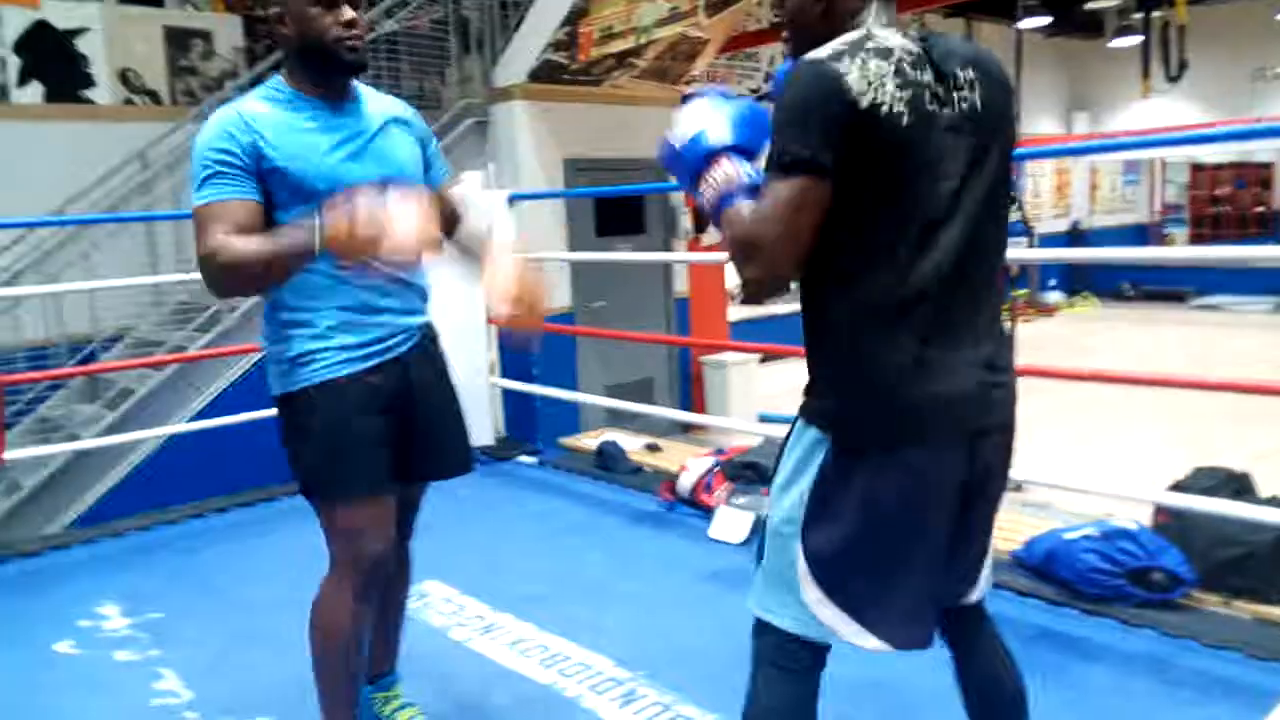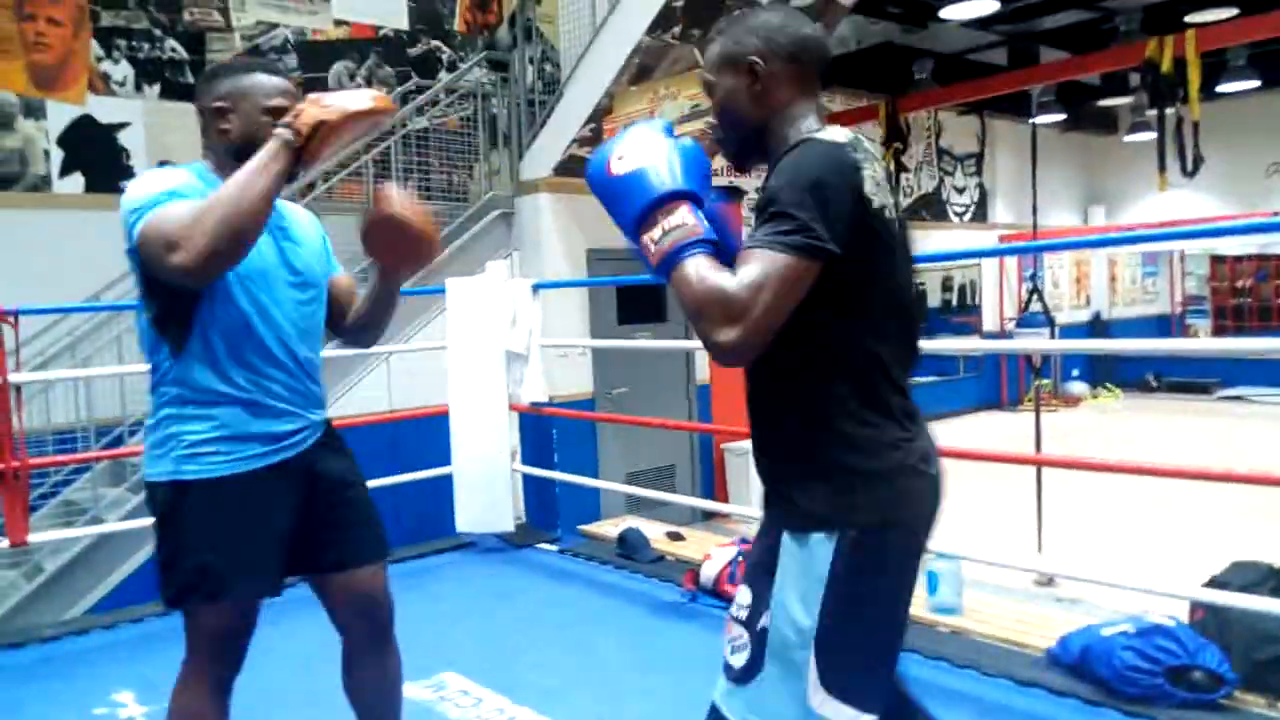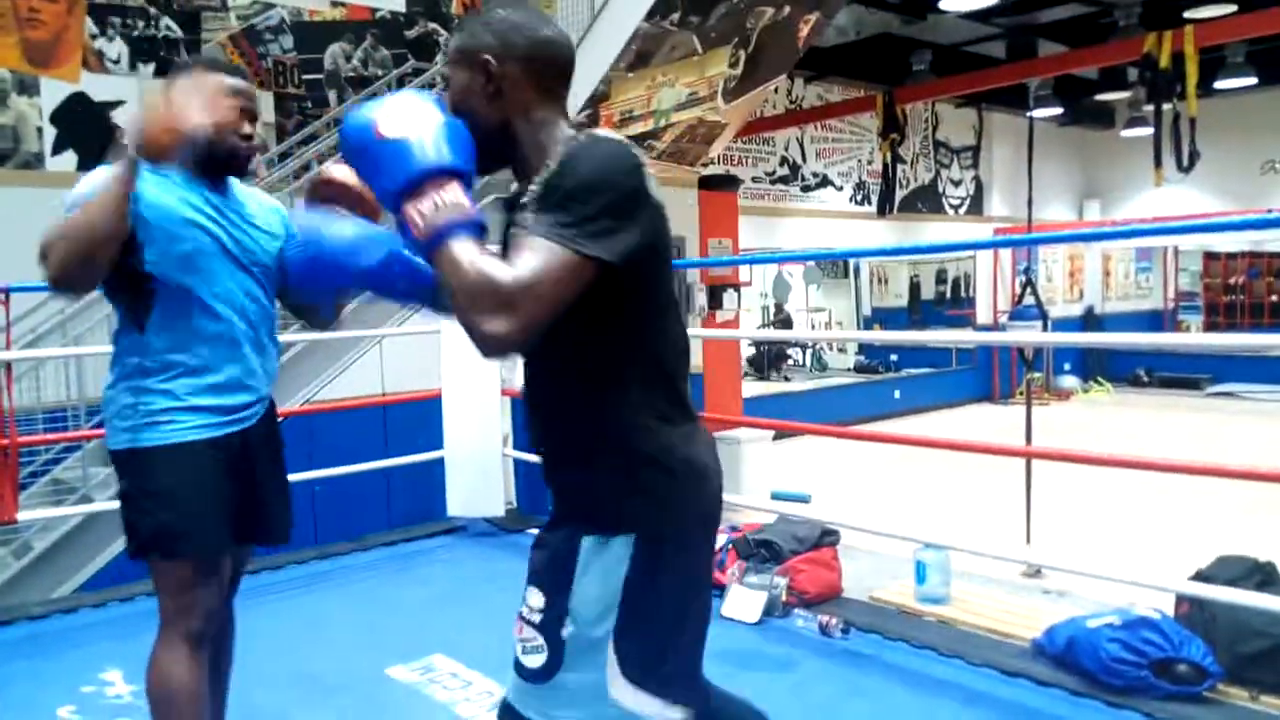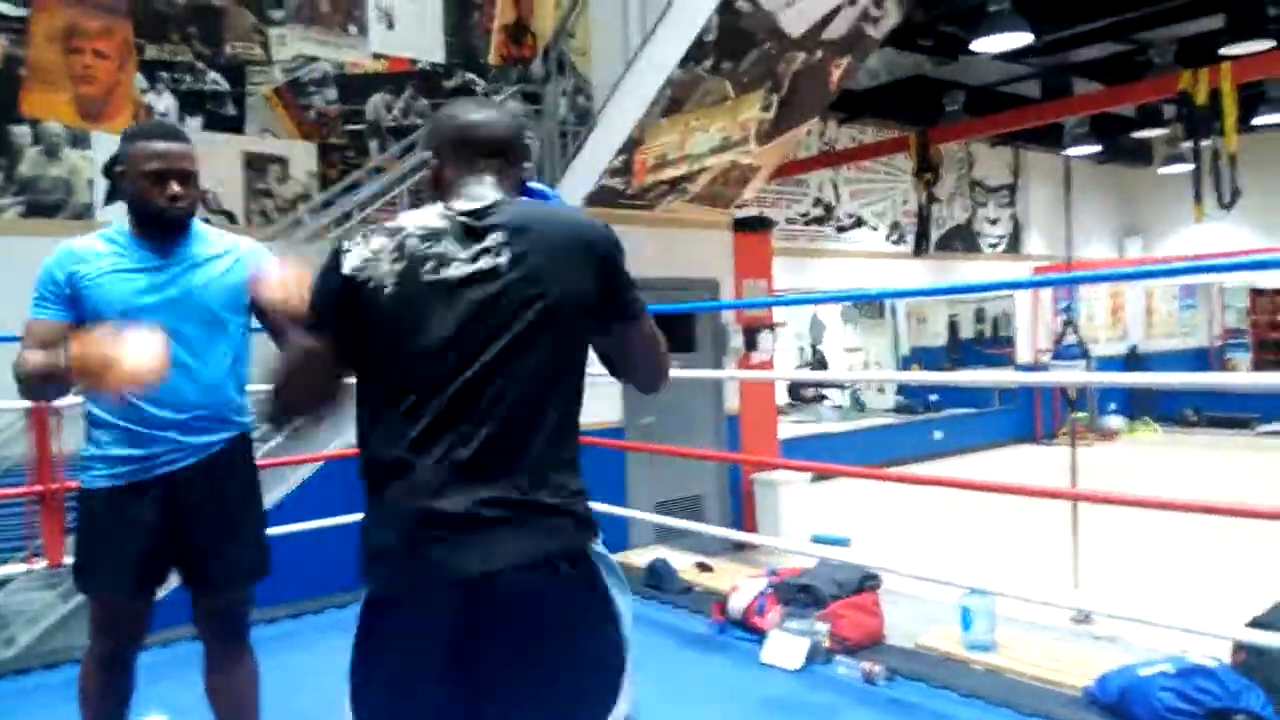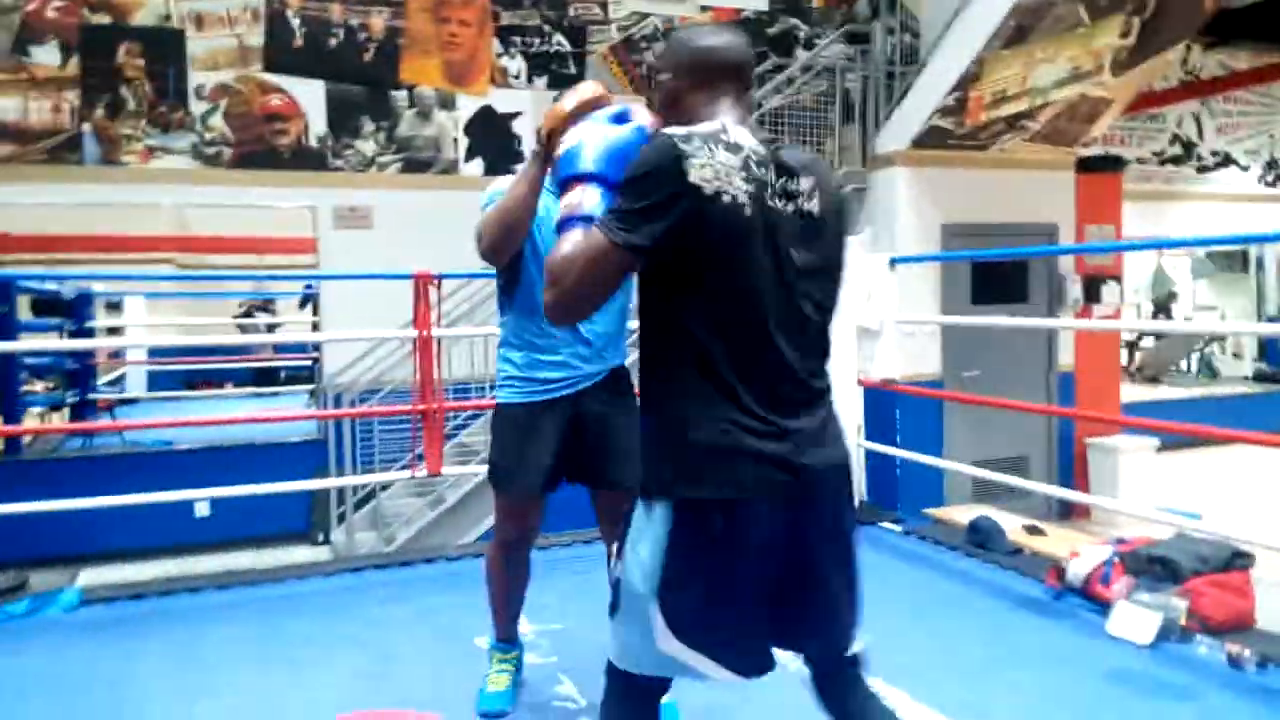
dt=1s
person 1, frame 1
left shoulder: (822, 79)
right shoulder: (981, 74)
left elbow: (764, 267)
left wrist: (718, 169)
left hip: (870, 414)
right hip: (981, 402)
left knee: (787, 639)
right knee: (961, 606)
person 1, frame 2
left shoulder: (815, 168)
right shoulder: (836, 167)
left elbow: (733, 330)
left wrist: (664, 216)
right wrist: (701, 238)
left hip: (842, 501)
right hip: (874, 484)
person 1, frame 3
left shoulder: (595, 169)
right shoulder: (546, 186)
left elbow: (501, 320)
left wrist: (429, 200)
left hip: (629, 502)
right hip: (638, 491)
person 1, frame 4
left shoulder: (365, 254)
right shoulder: (581, 237)
left elbow: (289, 405)
right elbow: (651, 373)
left hip: (415, 565)
right hip: (546, 554)
person 1, frame 5
left shoulder: (674, 158)
right shoulder: (815, 180)
left elbow: (564, 300)
left wrist: (583, 193)
left hip: (709, 475)
right hip: (815, 467)
person 2, frame 1
left shoulder: (398, 119)
right shoulder: (242, 128)
left elbow: (449, 210)
right elbow: (221, 260)
left wrist: (493, 253)
right wrist: (323, 239)
left hip: (412, 351)
right hip: (328, 370)
left knee: (395, 534)
right knee: (360, 553)
person 2, frame 2
left shoulder: (301, 223)
right shoulder: (162, 191)
left elbow: (354, 325)
right elbow: (192, 257)
left wrist: (389, 276)
right wrist: (283, 144)
left hip: (309, 449)
right hip: (212, 466)
left knee: (370, 614)
right knee: (215, 656)
person 2, frame 3
left shoulder: (266, 211)
right shoulder: (126, 188)
left elbow: (318, 311)
right elbow: (64, 269)
left wrist: (339, 241)
right wrist: (137, 158)
left hip: (249, 424)
right hip: (168, 431)
left knee: (218, 598)
right knee: (188, 617)
person 2, frame 4
left shoulder: (241, 257)
right shoulder: (76, 262)
right elbow: (30, 372)
left wrist: (295, 309)
right wrist: (72, 362)
left hip: (218, 467)
right hip: (119, 476)
left knee: (228, 631)
right knee: (114, 642)
person 2, frame 5
right shoulder: (519, 194)
right elbow: (492, 247)
right wrist: (543, 155)
left hip: (603, 383)
right hip: (529, 390)
left knee: (625, 524)
right knee: (513, 533)
right ankle: (504, 649)
